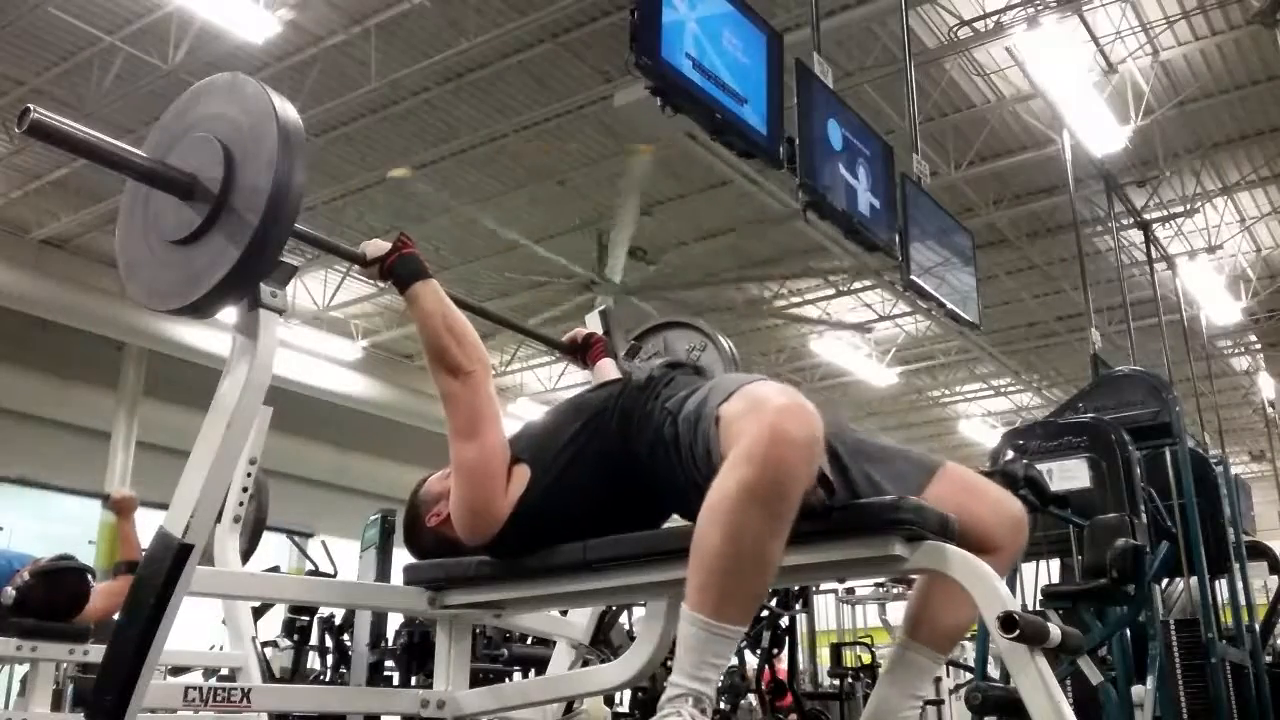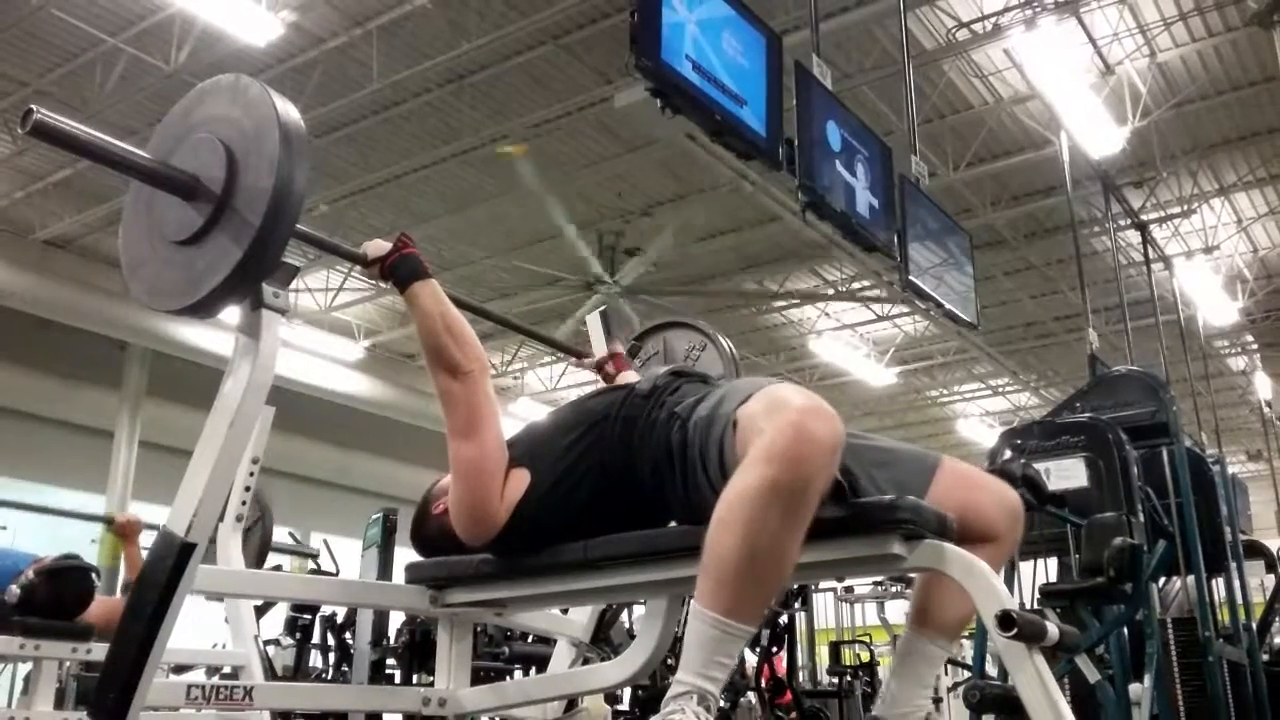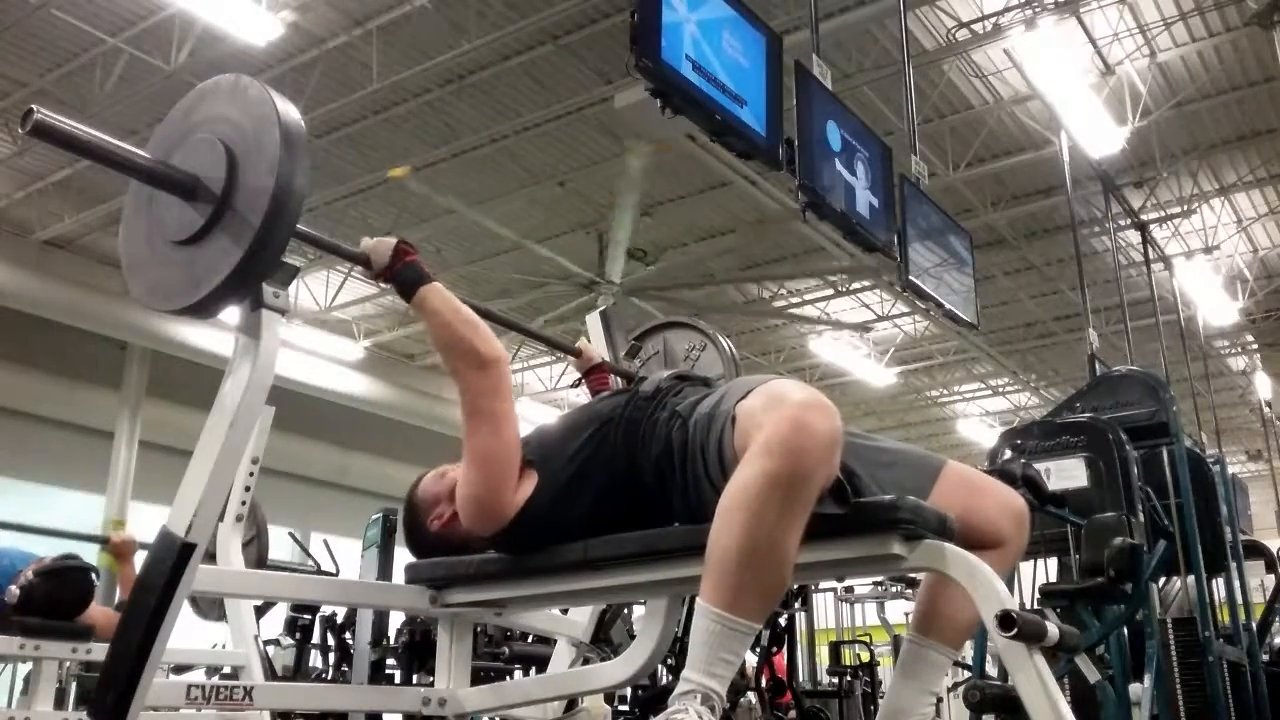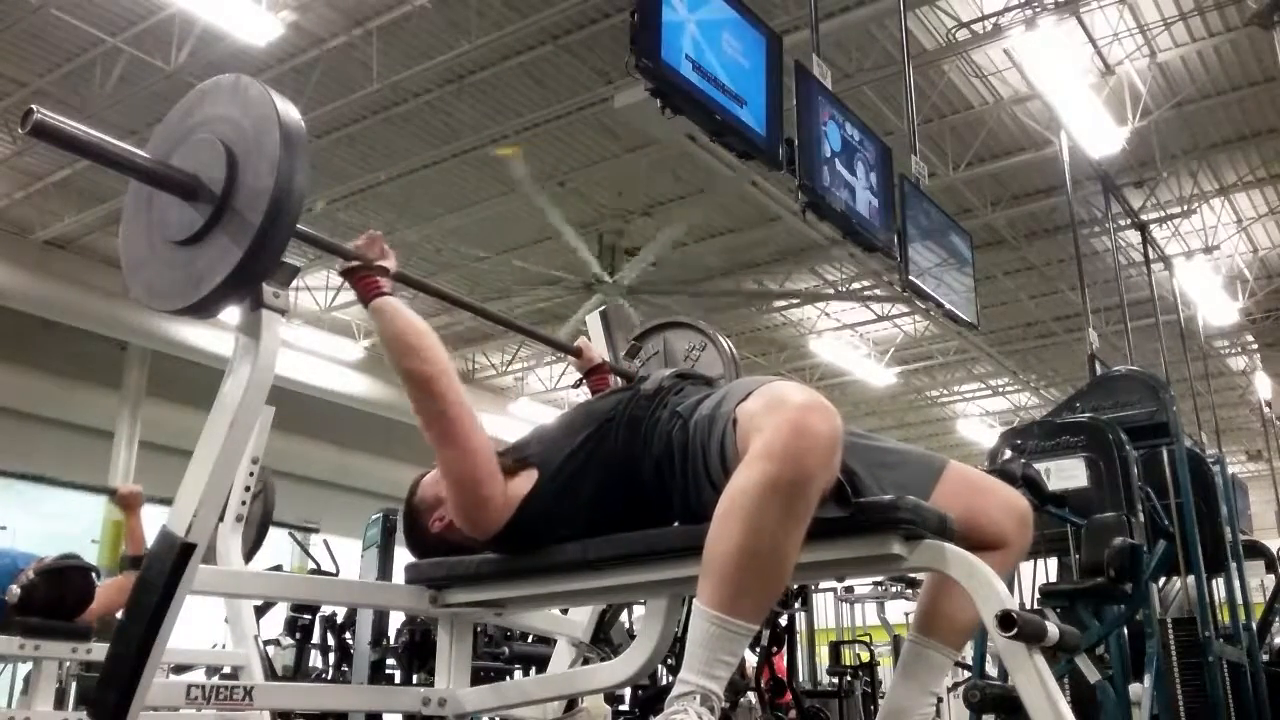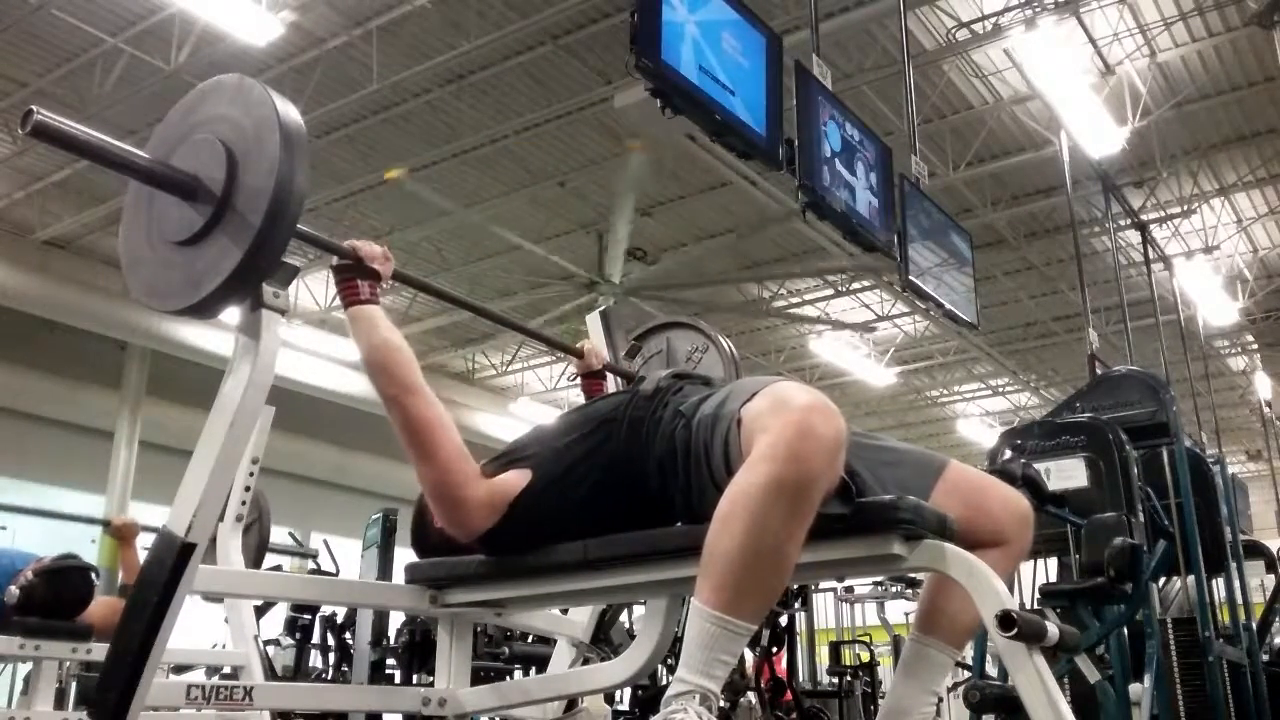
dt=0.7s
person 1, frame 1
left shoulder: (543, 479)
right shoulder: (488, 511)
left elbow: (615, 410)
right elbow: (464, 368)
left wrist: (596, 355)
right wrist: (406, 271)
left knee: (999, 525)
person 1, frame 2
left shoulder: (542, 478)
right shoulder: (488, 509)
left elbow: (626, 412)
right elbow: (462, 369)
left wrist: (617, 368)
right wrist: (407, 271)
left knee: (995, 513)
person 1, frame 3
left shoulder: (548, 481)
right shoulder: (494, 506)
left elbow: (615, 432)
right elbow: (483, 365)
left wrist: (595, 375)
right wrist: (407, 274)
left knee: (1002, 519)
person 1, frame 4
left shoulder: (533, 483)
right shoulder: (491, 511)
right elbow: (433, 378)
left wrist: (598, 376)
right wrist: (373, 285)
left knee: (1004, 520)
person 1, frame 5
left shoulder: (530, 481)
right shoulder: (480, 511)
right elbow: (406, 394)
left wrist: (596, 381)
right wrist: (360, 292)
left knee: (1005, 521)
